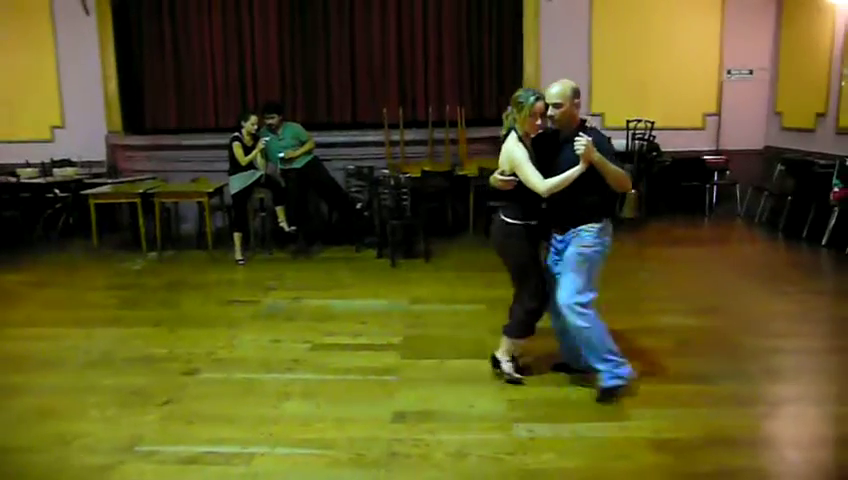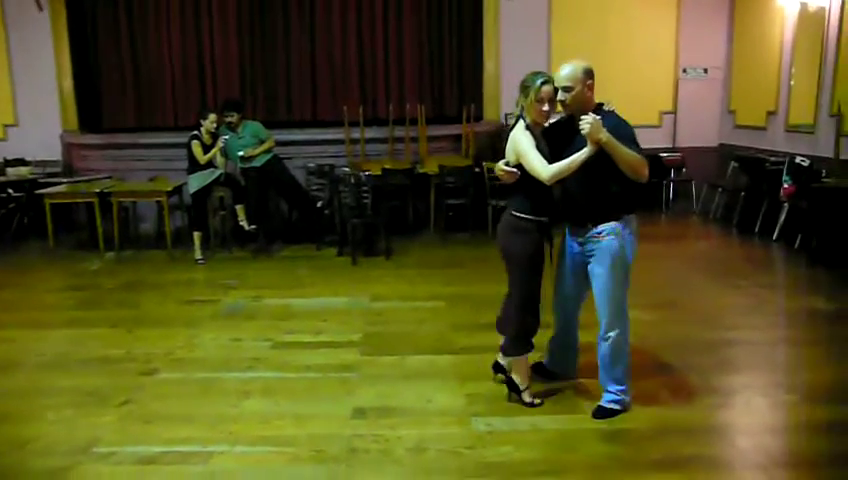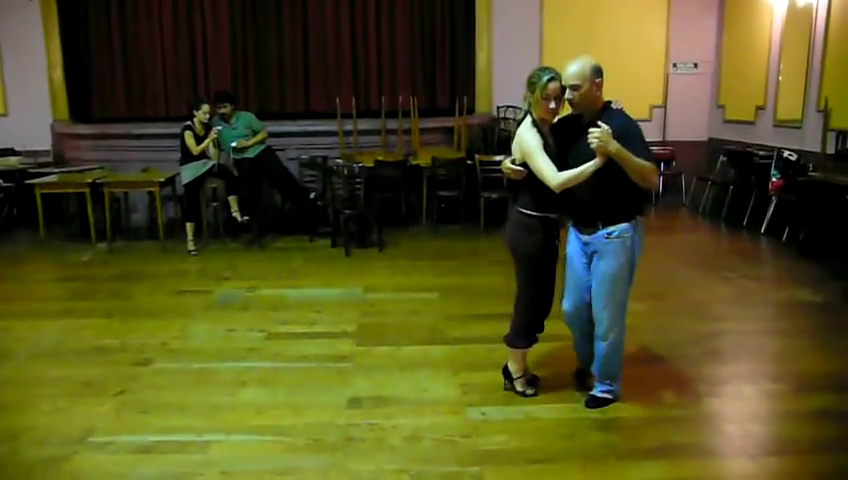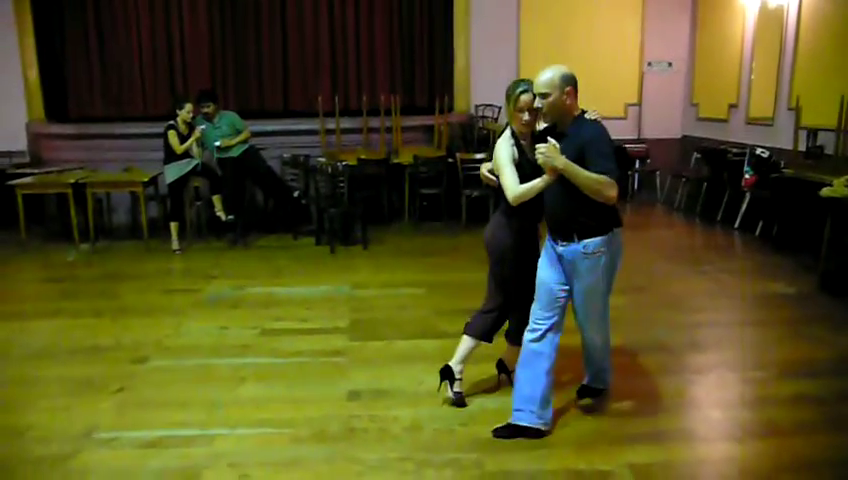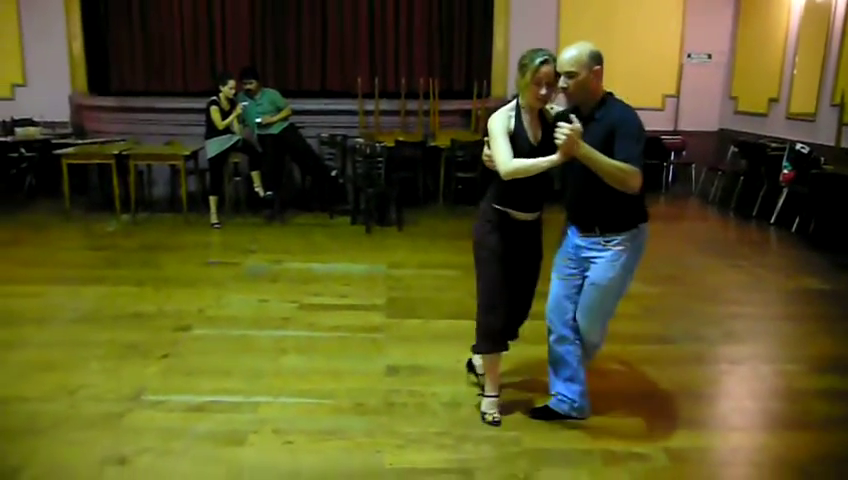
dt=0.7s
person 1, frame 1
left shoulder: (594, 139)
right shoulder: (546, 141)
left elbow: (624, 185)
left wrist: (594, 158)
right wrist: (499, 177)
left hip: (588, 233)
right hip: (559, 233)
left knee: (573, 301)
right knee: (554, 298)
left ankle: (615, 372)
right ankle: (579, 358)
person 1, frame 2
left shoulder: (612, 124)
right shoulder: (559, 130)
left elbow: (641, 173)
left wrist: (604, 139)
right wrist: (506, 168)
left hip: (609, 233)
right hip: (574, 232)
left knee: (611, 318)
right knee: (565, 306)
left ankle: (616, 394)
right ankle: (560, 365)
person 1, frame 3
left shoulder: (622, 125)
right shoulder: (566, 126)
left elbow: (651, 180)
left wrist: (613, 149)
right wrist: (513, 165)
left hip: (615, 234)
right hip: (579, 231)
left knee: (607, 316)
right knee: (573, 309)
left ankle: (607, 385)
right ankle: (588, 361)
person 1, frame 4
left shoulder: (593, 134)
right shoulder: (547, 134)
left elbow: (610, 192)
left wrist: (562, 163)
left hip: (593, 244)
right hip: (555, 243)
left knee: (591, 322)
right knee: (541, 324)
left ankle: (598, 380)
right ankle: (531, 416)
person 1, frame 5
left shoulder: (622, 118)
right shoulder: (566, 118)
left elbow: (632, 181)
left wrist: (582, 149)
left hip: (616, 239)
right hip: (576, 233)
left knee: (588, 323)
right knee: (559, 316)
left ankle: (578, 368)
right ankle: (569, 399)
person 2, frame 1
left shoulder: (525, 141)
right shoulder: (515, 148)
right elbow: (543, 187)
right wrist: (582, 166)
left hip: (521, 228)
right hip: (513, 231)
left knee: (529, 291)
right knee: (535, 295)
left ankle: (510, 350)
right ankle: (502, 355)
person 2, frame 2
left shoulder: (542, 131)
right shoulder: (521, 136)
right elbow: (547, 175)
right wrist: (590, 148)
left hip: (528, 227)
right hip: (521, 228)
left knee: (518, 296)
right knee: (524, 304)
left ankle: (504, 361)
right ankle: (519, 382)
person 2, frame 3
left shoulder: (552, 128)
right shoulder: (528, 135)
right elbow: (555, 181)
right wrist: (599, 160)
left hip: (543, 225)
right hip: (528, 226)
left knee: (540, 298)
right knee: (532, 298)
left ankle: (517, 367)
right ankle: (515, 372)
person 2, frame 4
left shoulder: (537, 137)
right shoulder: (506, 146)
right elbow: (514, 194)
right wrist: (550, 175)
left hip: (517, 230)
right hip: (511, 232)
left knee: (498, 303)
right knee: (524, 301)
left ankle: (455, 366)
right ankle: (511, 364)
person 2, frame 5
left shoulder: (553, 118)
right shoulder: (502, 119)
right elbow: (507, 169)
right wrist: (556, 157)
left hip: (531, 225)
right hip: (496, 222)
left knee: (519, 301)
right knee: (494, 303)
left ankle: (480, 360)
right ankle: (490, 389)
person 3, frame 1
left shoulder: (255, 137)
right shoulder: (236, 139)
left elbow: (259, 160)
right elbow: (243, 161)
right wrist: (257, 149)
left hip: (253, 172)
right hip: (238, 177)
left knee: (277, 185)
right knee: (240, 212)
left ankle: (282, 221)
right ankle: (238, 251)
person 3, frame 2
left shoulder: (214, 136)
right shoulder: (195, 138)
left elbow: (218, 161)
right elbow: (202, 160)
right wrist: (216, 148)
left hip: (212, 171)
right hip: (197, 176)
left knee: (237, 185)
right knee: (199, 212)
left ankle: (242, 220)
right ankle: (197, 250)
person 3, frame 3
left shoulder: (207, 127)
right shoulder: (188, 128)
left elbow: (211, 152)
right elbow: (195, 151)
right wrist: (209, 139)
left hip: (205, 162)
right hip: (190, 167)
left knee: (231, 176)
right knee: (192, 202)
left ankle: (235, 212)
right ankle: (190, 240)
person 3, frame 4
left shoulder: (190, 125)
right shoulder: (171, 128)
right elbow: (178, 150)
right wrist: (193, 138)
left hip: (189, 161)
right hip: (174, 166)
left knee: (214, 176)
right knee: (176, 202)
left ankle: (219, 211)
right ankle: (174, 240)
person 3, frame 5
left shoulder: (232, 102)
right shoulder: (213, 103)
right elbow: (220, 125)
left wrist: (240, 137)
right wrist: (235, 114)
left hip: (230, 137)
right hip: (215, 141)
left knee: (254, 152)
right knee: (216, 177)
left ankle: (257, 186)
right ankle: (213, 214)
person 4, frame 1
left shoulder: (294, 128)
right shoulder: (263, 134)
left elbow: (311, 143)
left wrist: (296, 153)
left hip: (308, 163)
right hip: (290, 172)
left knee: (332, 190)
right knee: (296, 206)
left ankle: (355, 217)
right ankle: (308, 237)
person 4, frame 2
left shoulder: (253, 126)
right shoulder: (223, 132)
left elbow: (271, 141)
right elbow: (220, 153)
left wrist: (255, 151)
left hip: (268, 161)
right hip: (250, 170)
left knee: (292, 188)
right knee: (256, 205)
left ankle: (315, 216)
right ankle: (267, 236)
person 4, frame 3
left shoulder: (246, 117)
right shoulder: (216, 123)
left elbow: (264, 133)
left wrist: (249, 142)
left hip: (261, 152)
right hip: (242, 160)
left knee: (284, 179)
right knee: (250, 195)
left ankle: (308, 206)
right ankle: (258, 227)
person 4, frame 4
left shoulder: (229, 116)
right shoulder: (199, 122)
left elbow: (247, 132)
left wrist: (232, 142)
left hip: (244, 151)
right hip: (226, 159)
left knee: (267, 176)
right knee: (233, 192)
left ankle: (291, 202)
right ankle: (240, 227)
person 4, frame 5
left shoulder: (271, 94)
right shoulder: (240, 99)
left elbow: (288, 110)
left wrist: (273, 119)
left hip: (283, 128)
right hip: (265, 135)
left knee: (304, 152)
right knee: (272, 165)
left ankle: (326, 179)
right ankle: (276, 201)
